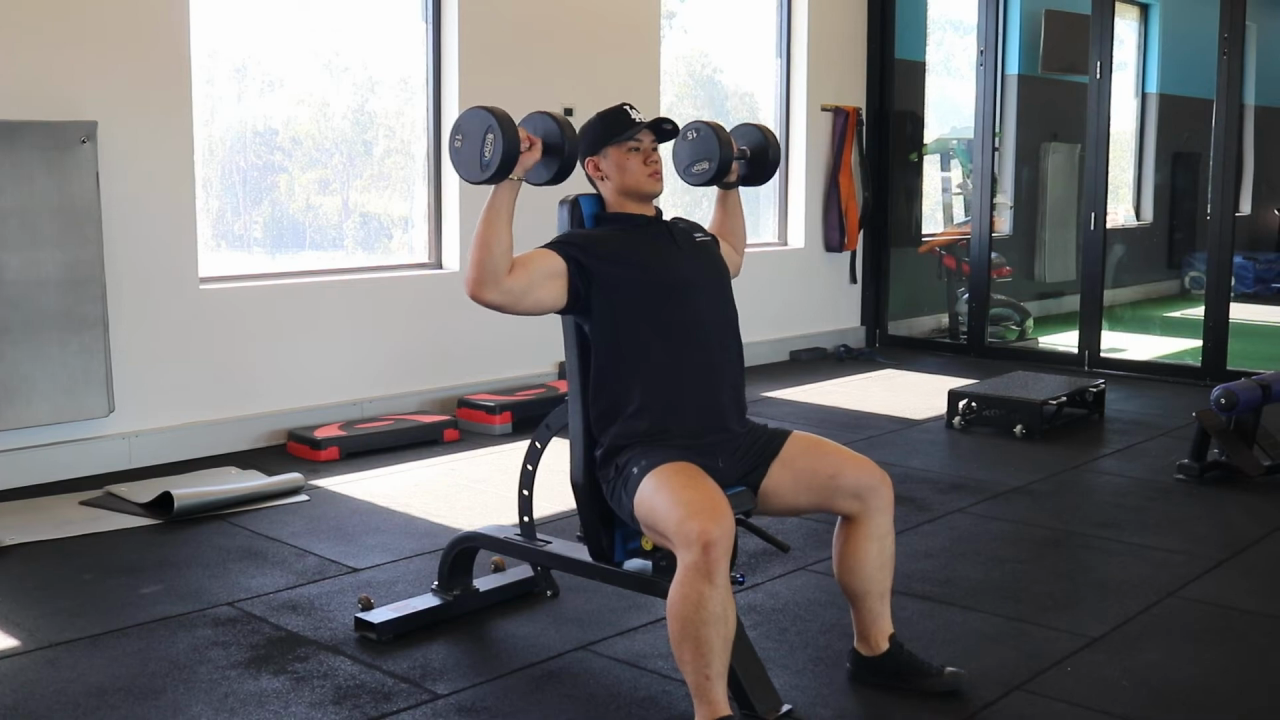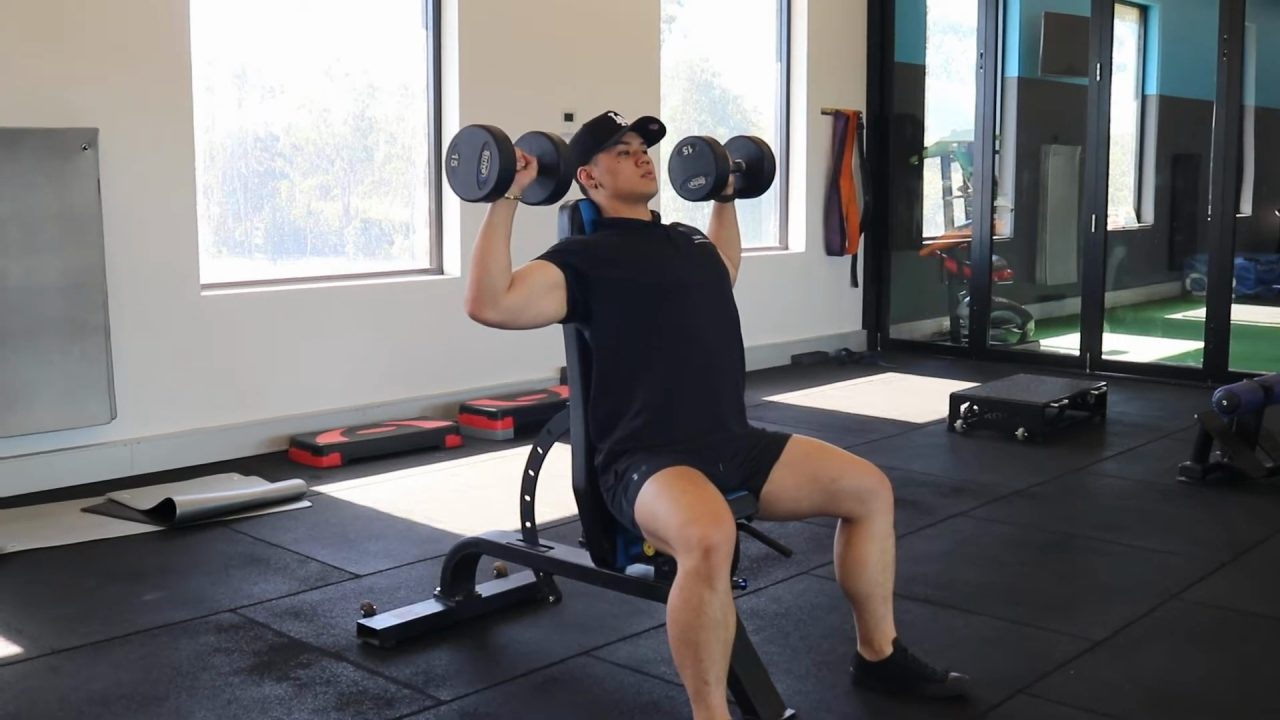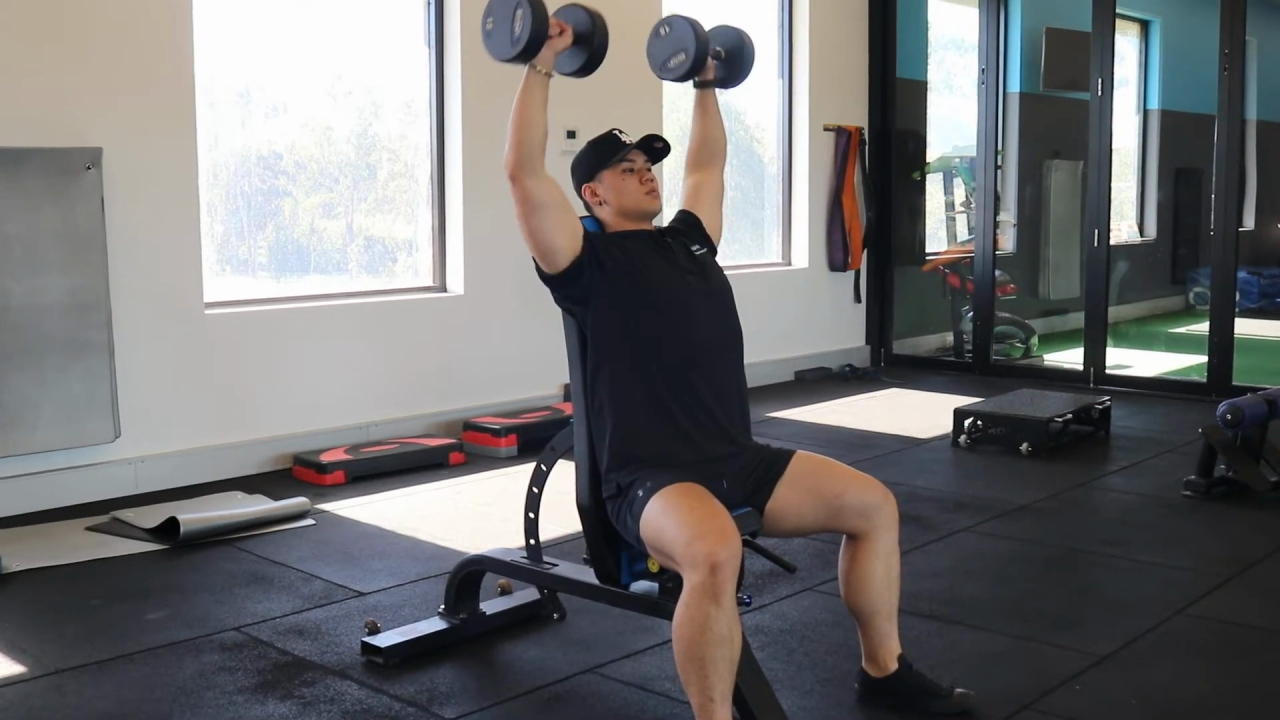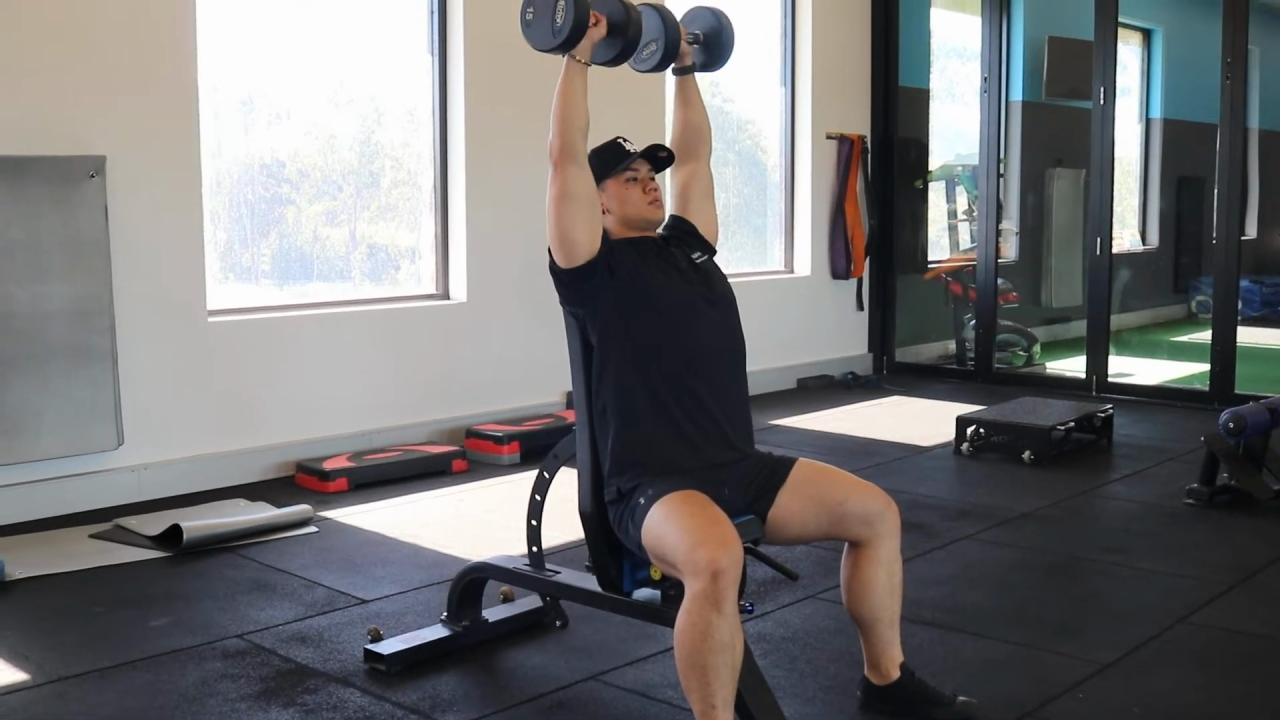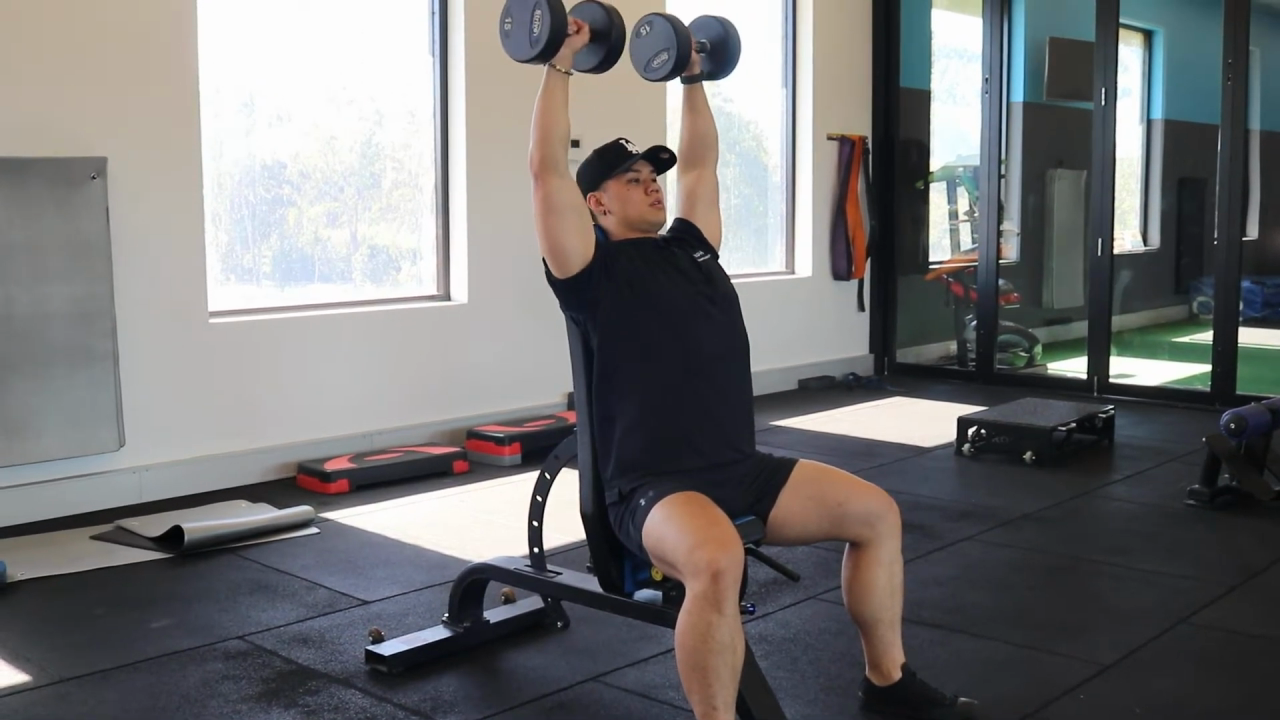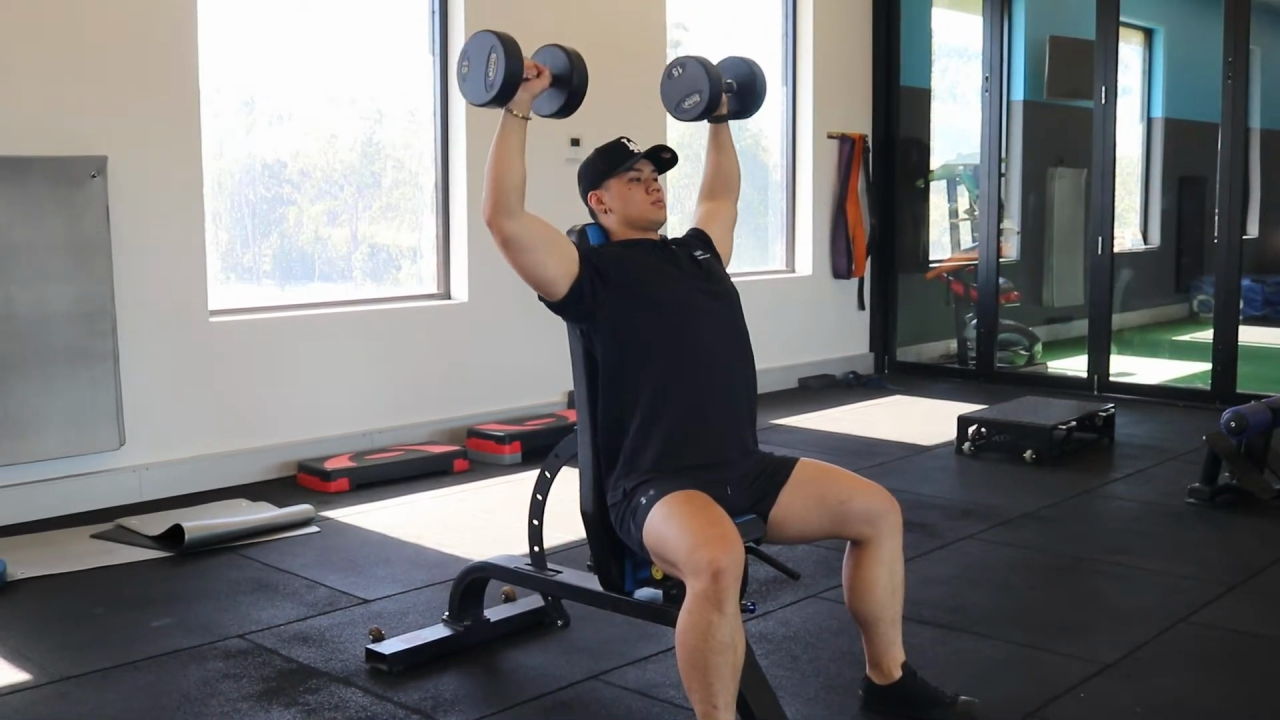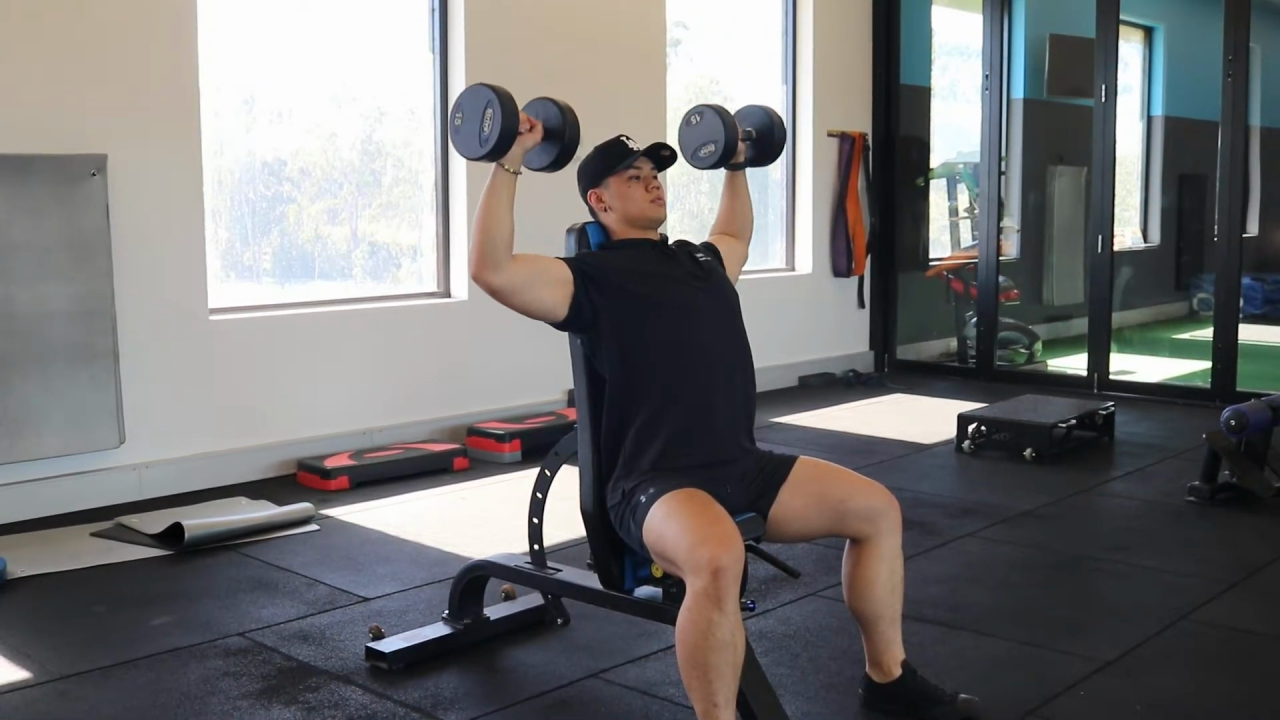
dt=0.7s
person 1, frame 1
left shoulder: (690, 235)
right shoulder: (588, 250)
left elbow: (731, 257)
right elbow: (489, 285)
left wrist: (729, 184)
right wrist: (510, 180)
left hip: (734, 438)
right hip: (648, 453)
left knee: (869, 487)
right knee: (708, 535)
left ankle: (875, 649)
person 1, frame 2
left shoulder: (686, 239)
right shoulder: (586, 258)
left elbow: (725, 269)
right elbow: (488, 304)
left wrist: (724, 196)
right wrist: (506, 199)
left hip: (734, 442)
right hip: (648, 459)
left knee: (870, 489)
right knee: (709, 539)
left ankle: (879, 654)
person 1, frame 3
left shoulder: (687, 240)
right shoulder: (591, 263)
left elbow: (710, 163)
right elbow: (523, 172)
left wrist: (705, 85)
right wrist: (541, 66)
left hip: (739, 460)
right hip: (652, 476)
left knee: (873, 505)
right knee: (715, 554)
person 1, frame 4
left shoulder: (687, 244)
right shoulder: (597, 267)
left elbow: (694, 154)
right elbow: (566, 158)
left wrist: (683, 69)
right wrist: (580, 54)
left hip: (739, 466)
right hip: (655, 484)
left knee: (876, 513)
right knee: (718, 563)
person 1, frame 5
left shoulder: (690, 247)
right shoulder: (596, 270)
left elbow: (701, 162)
right elbow: (547, 171)
left wrist: (691, 78)
right wrist: (560, 63)
left hip: (741, 468)
right hip: (657, 485)
left knee: (877, 513)
right knee: (717, 564)
person 1, frame 6
left shoulder: (695, 251)
right shoulder: (596, 272)
left elbow: (722, 195)
right elbow: (503, 217)
left wrist: (718, 120)
right wrist: (518, 109)
left hip: (745, 467)
right hip: (657, 484)
left knee: (878, 511)
right knee: (717, 563)
person 1, frame 7
left shoulder: (695, 258)
right shoulder: (595, 276)
left elbow: (735, 236)
right elbow: (491, 269)
left wrist: (735, 168)
right wrist: (509, 164)
left hip: (743, 465)
right hip: (657, 481)
left knee: (877, 509)
right knee: (717, 561)
